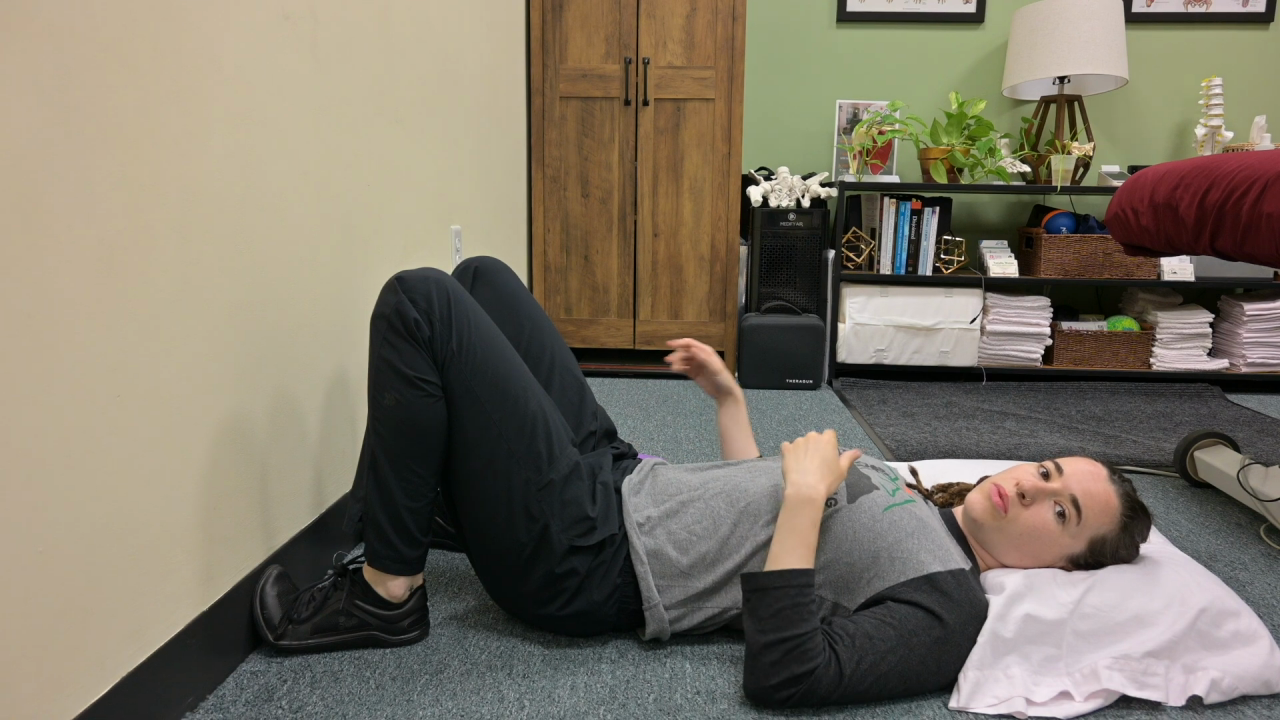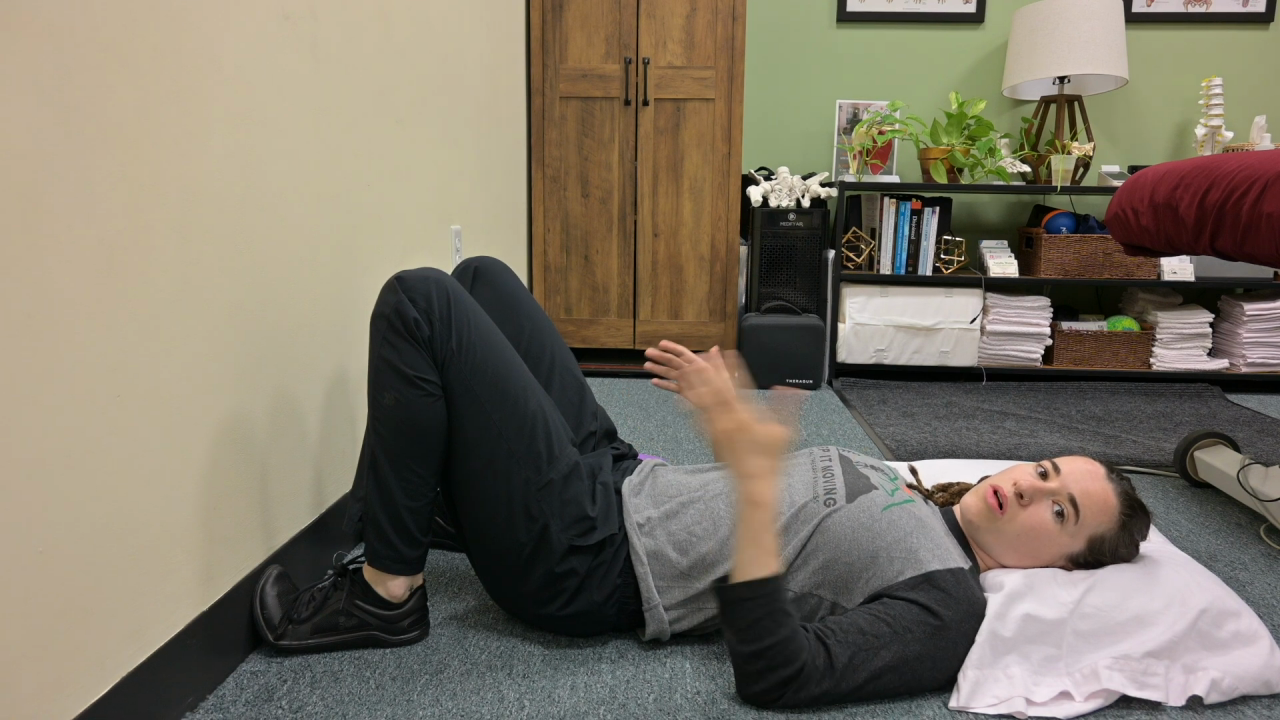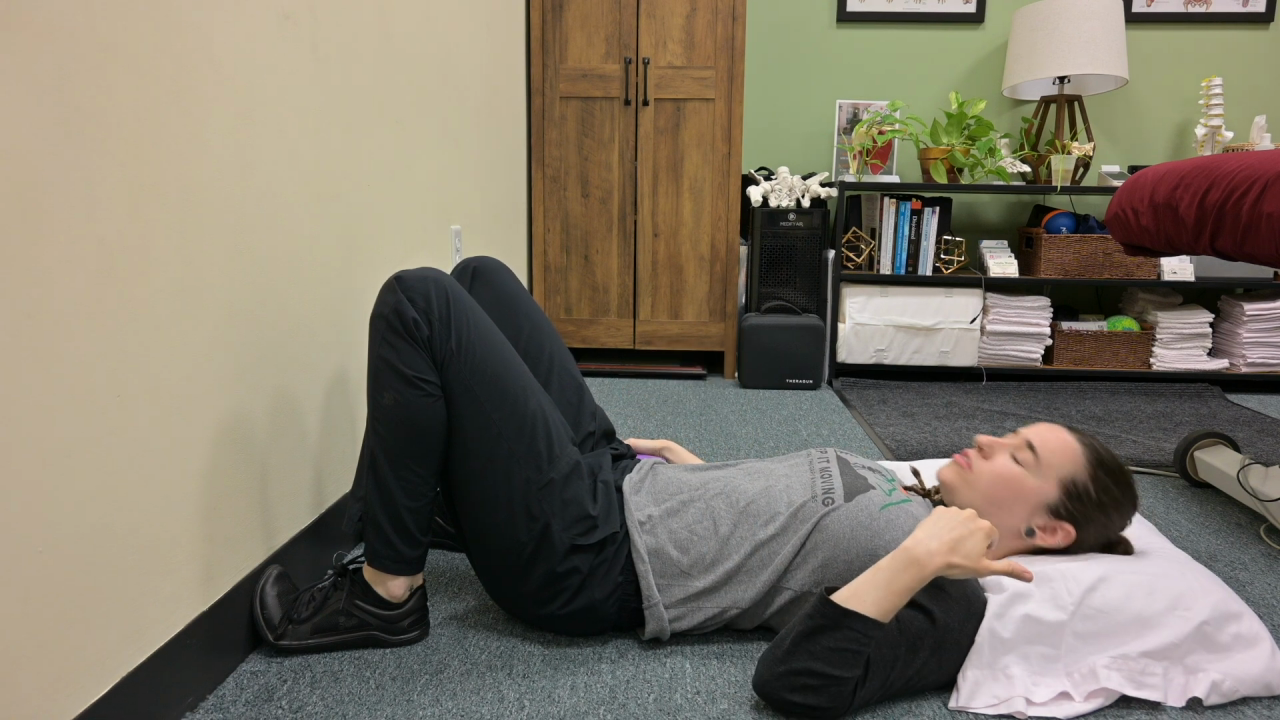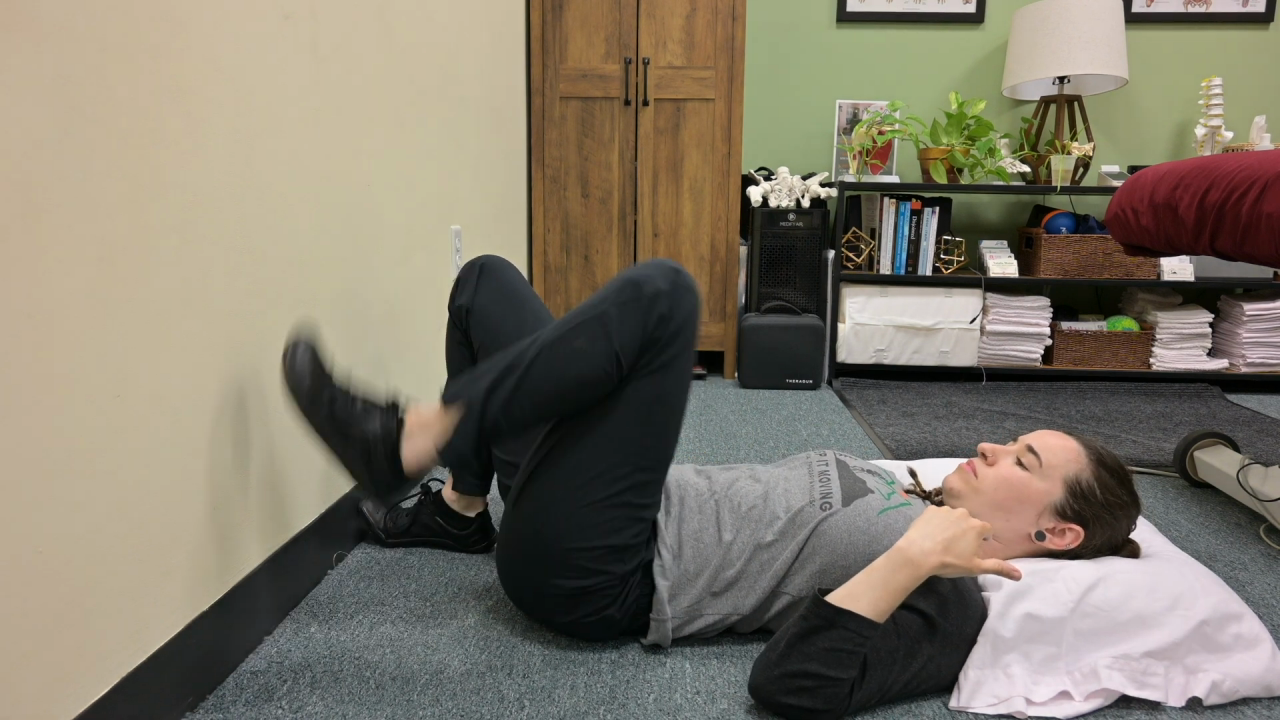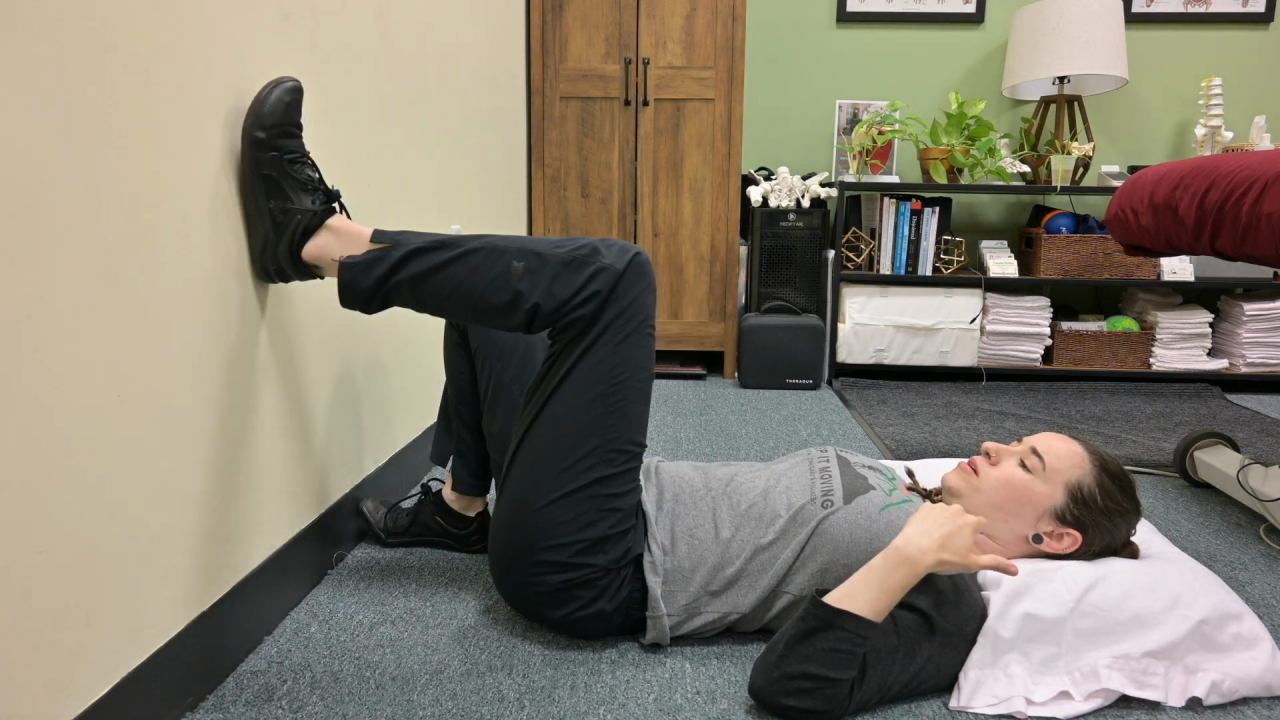
dt=1s
person 1, frame 1
left shoulder: (949, 604)
right shoulder: (909, 495)
left elbow: (781, 675)
left wrist: (806, 492)
right wrist: (728, 398)
left hip: (581, 555)
right hip: (620, 480)
left knee: (419, 301)
right knee: (479, 278)
left ankle: (384, 593)
right ankle: (438, 504)
person 1, frame 2
left shoulder: (947, 601)
right shoulder: (907, 496)
left elbow: (769, 670)
left wrist: (757, 488)
right wrist: (724, 411)
left hip: (582, 556)
right hip: (619, 481)
left knee: (417, 303)
right knee: (479, 279)
left ankle: (382, 596)
right ankle: (444, 502)
person 1, frame 3
left shoulder: (946, 601)
right shoulder: (907, 493)
left wrist: (920, 557)
right wrist: (679, 458)
left hip: (582, 555)
right hip: (621, 486)
left knee: (419, 302)
right knee: (479, 279)
left ankle: (386, 595)
right ankle: (444, 499)
person 1, frame 4
left shoulder: (947, 605)
right shoulder: (904, 494)
left wrist: (912, 558)
left hip: (589, 573)
right hip: (656, 511)
left knee: (661, 292)
right knee: (485, 281)
left ankle: (415, 440)
right ankle: (459, 508)
person 1, frame 5
left shoulder: (945, 604)
right shoulder: (906, 492)
left wrist: (911, 554)
left hip: (581, 566)
right hip: (639, 502)
left knee: (612, 274)
left ankle: (321, 240)
right ankle: (460, 508)
